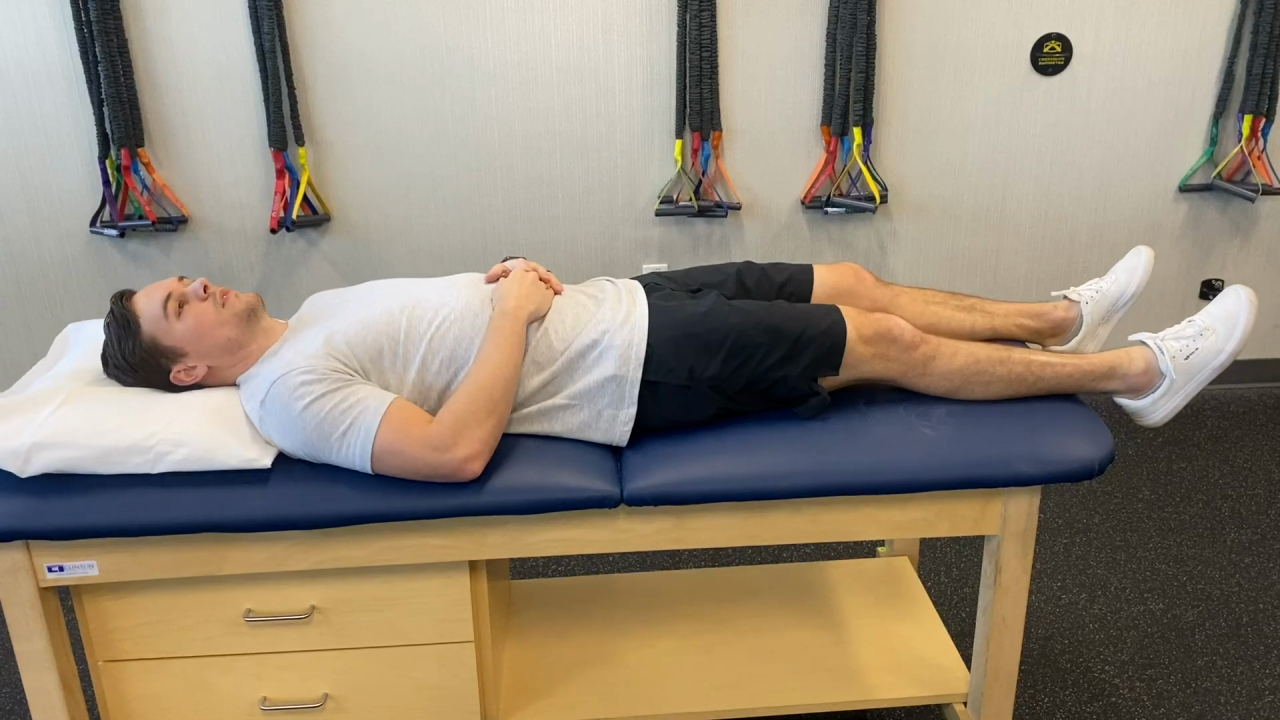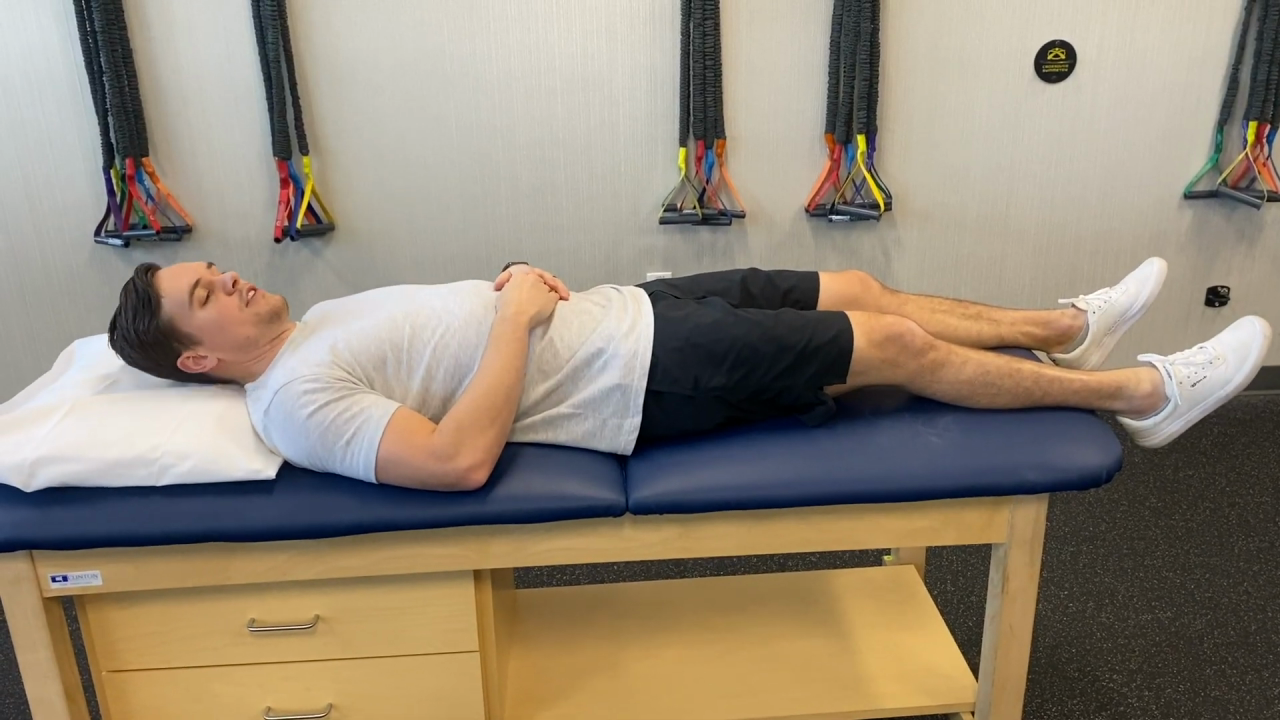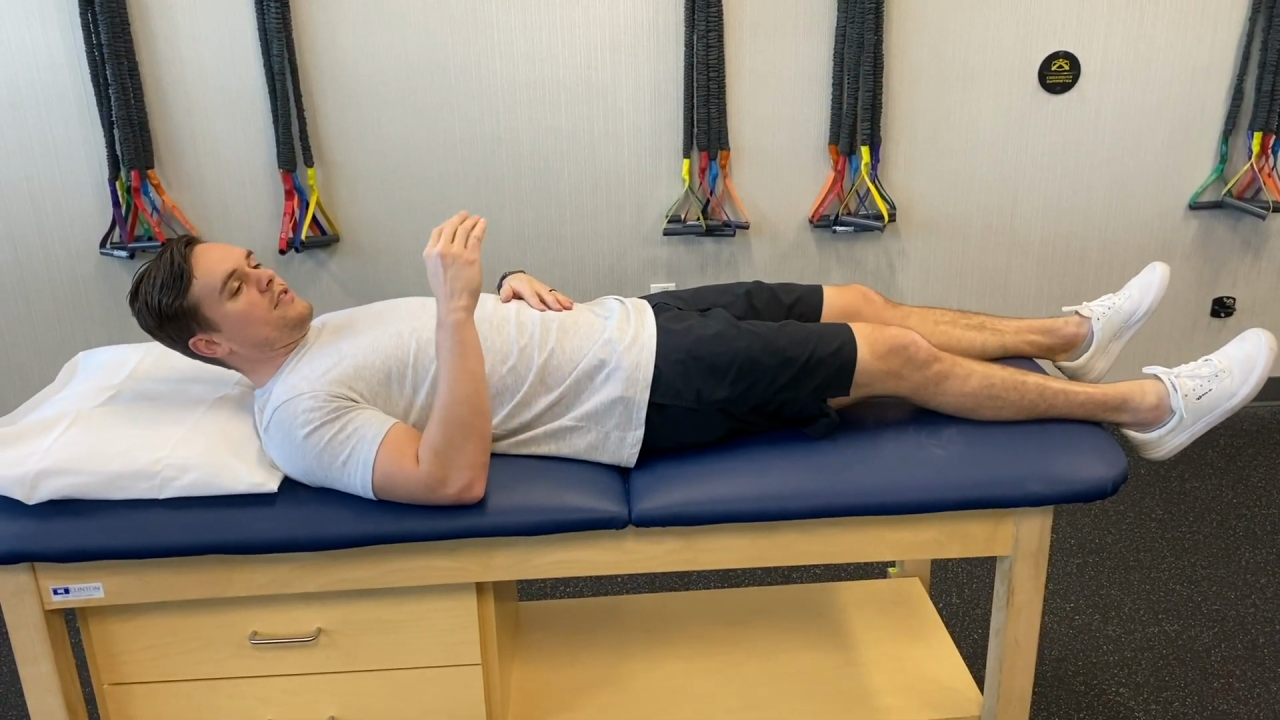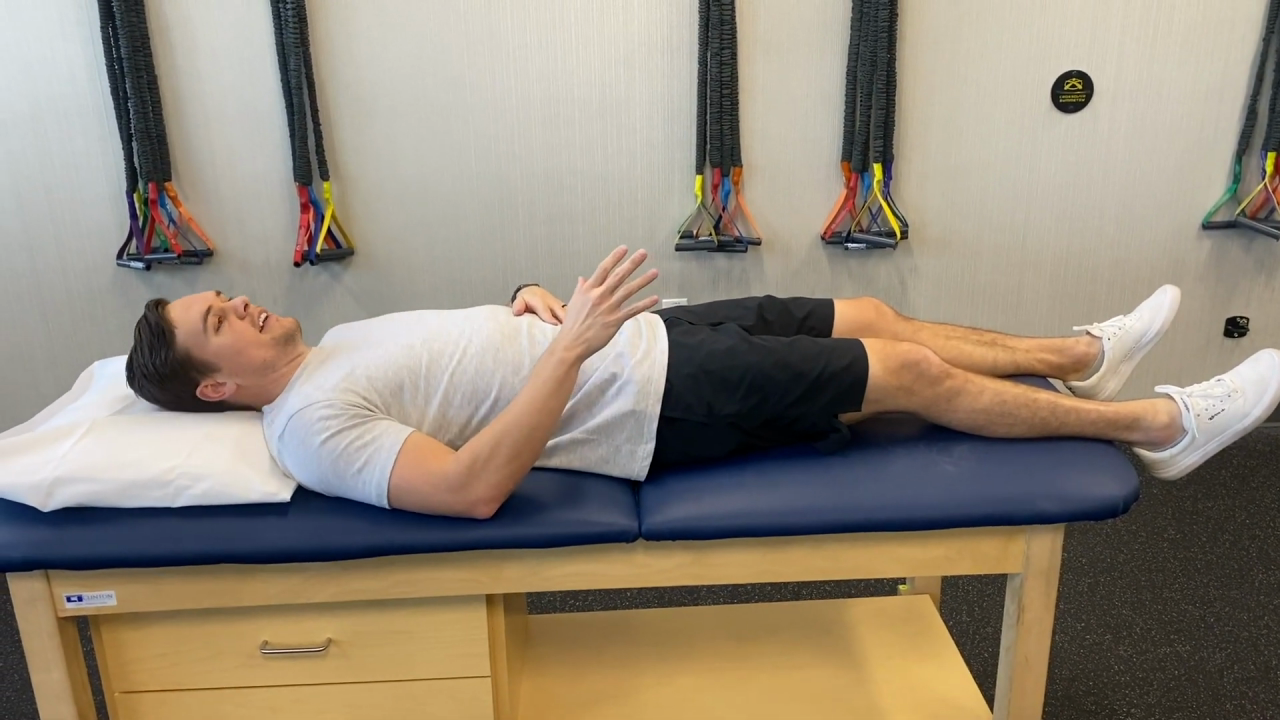
dt=1s
person 1, frame 1
left shoulder: (316, 317)
right shoulder: (288, 395)
right elbow: (454, 452)
left wrist: (510, 278)
right wrist: (515, 313)
left hip: (616, 304)
right hip: (634, 371)
left knee: (853, 282)
right knee: (885, 343)
left ankle: (1062, 317)
right ankle: (1137, 373)
person 1, frame 2
left shoulder: (321, 321)
right shoulder: (293, 402)
right elbow: (458, 460)
left wrist: (514, 280)
right wrist: (516, 319)
left hip: (621, 311)
right hip: (639, 380)
left knee: (858, 290)
right knee: (893, 346)
left ankle: (1069, 327)
right ankle: (1143, 394)
person 1, frame 3
left shoulder: (326, 332)
right shoulder: (299, 416)
right elbow: (453, 480)
left wrist: (511, 286)
right wrist: (455, 303)
left hip: (620, 324)
right hip: (640, 397)
left knee: (862, 303)
right knee: (900, 358)
left ankle: (1076, 336)
right ankle: (1149, 407)
person 1, frame 4
left shoulder: (340, 346)
right shoulder: (310, 428)
right elbow: (472, 487)
left wrist: (529, 299)
right wrist: (574, 344)
left hip: (642, 340)
right hip: (647, 407)
left knee: (873, 318)
right knee: (910, 375)
left ankle: (1084, 356)
right ankle: (1158, 426)
